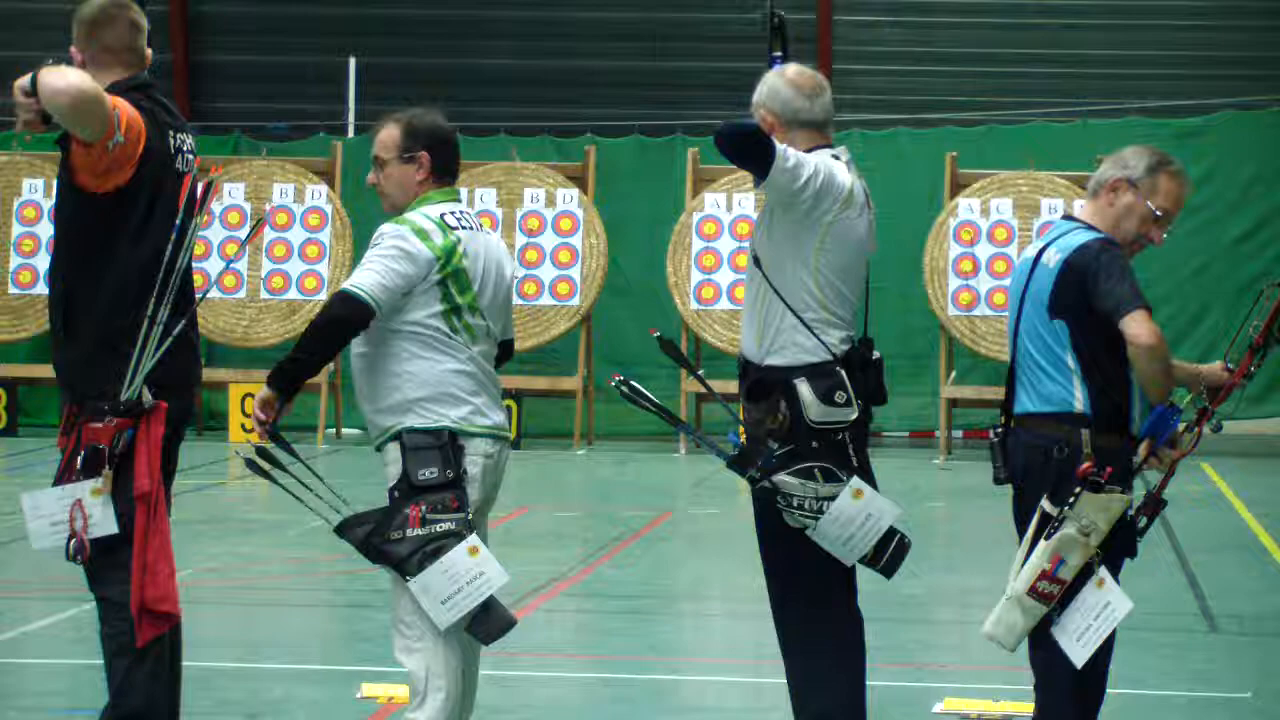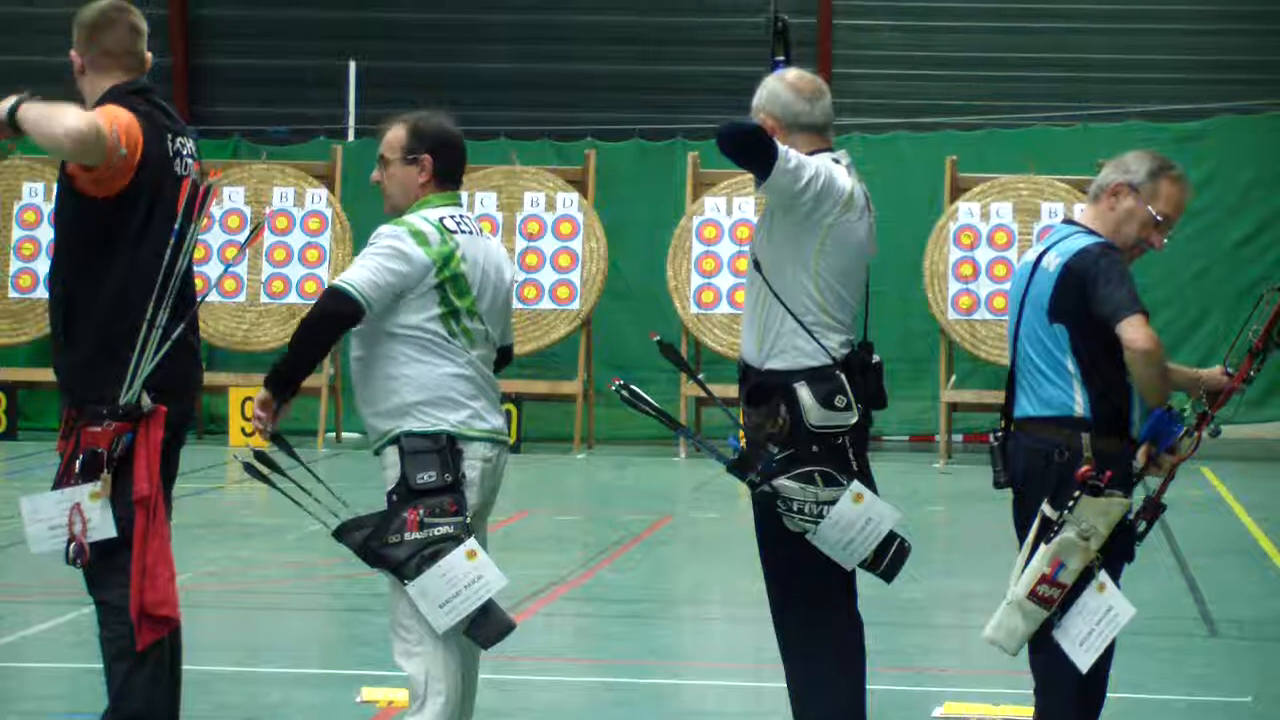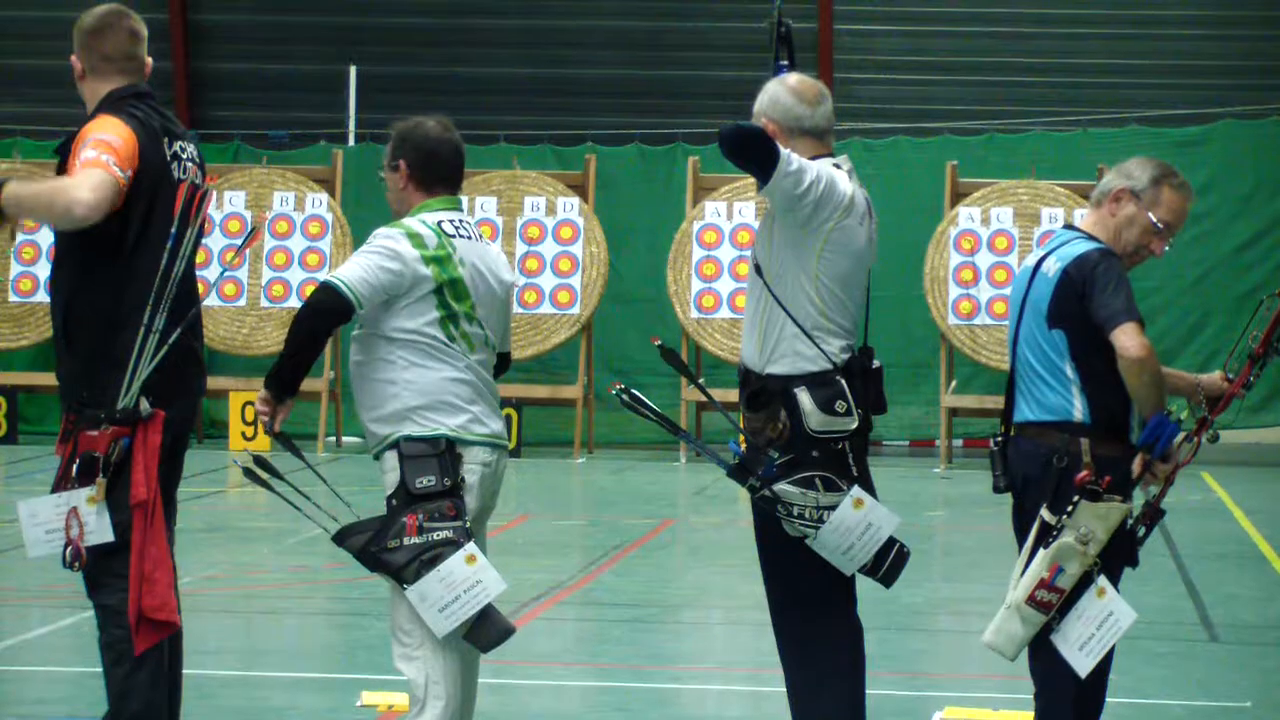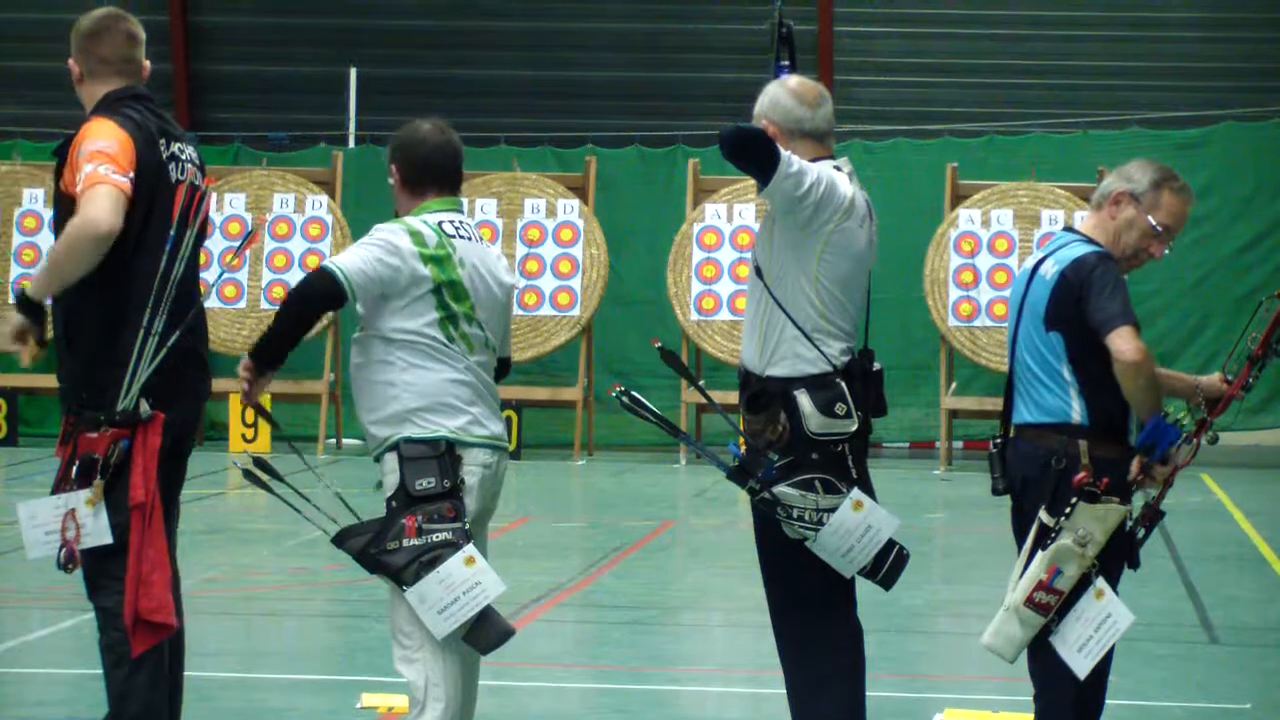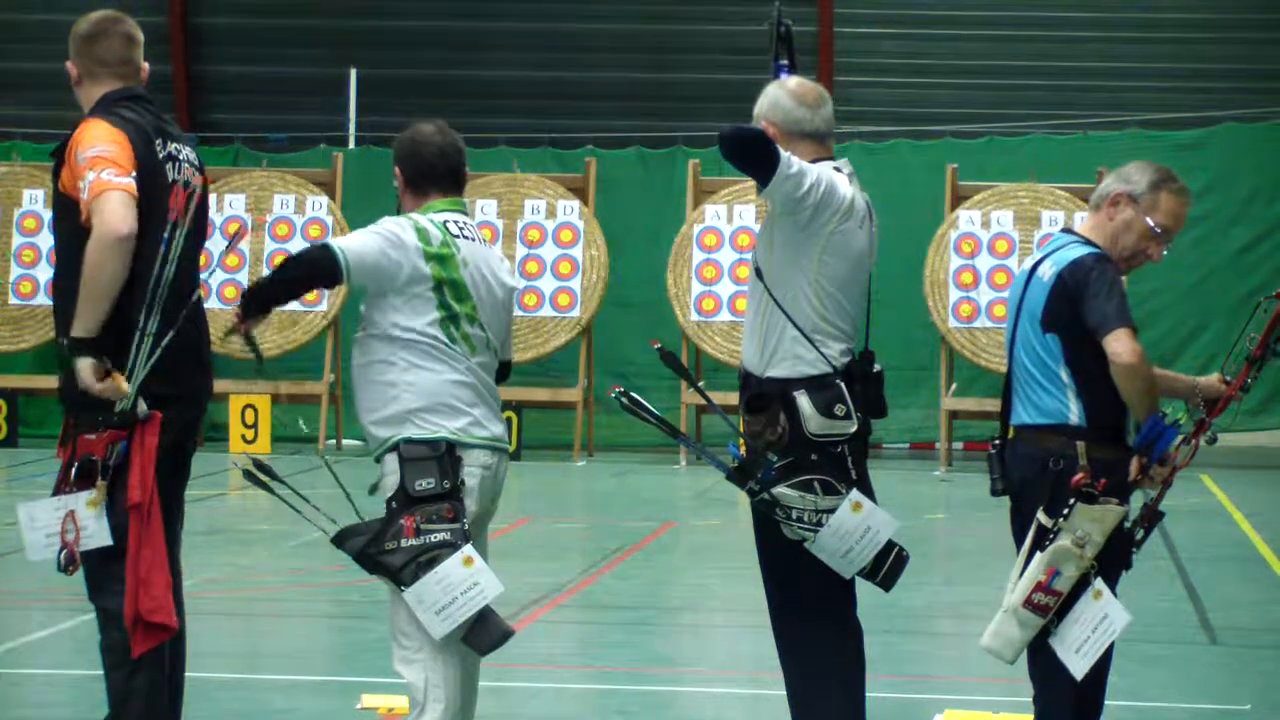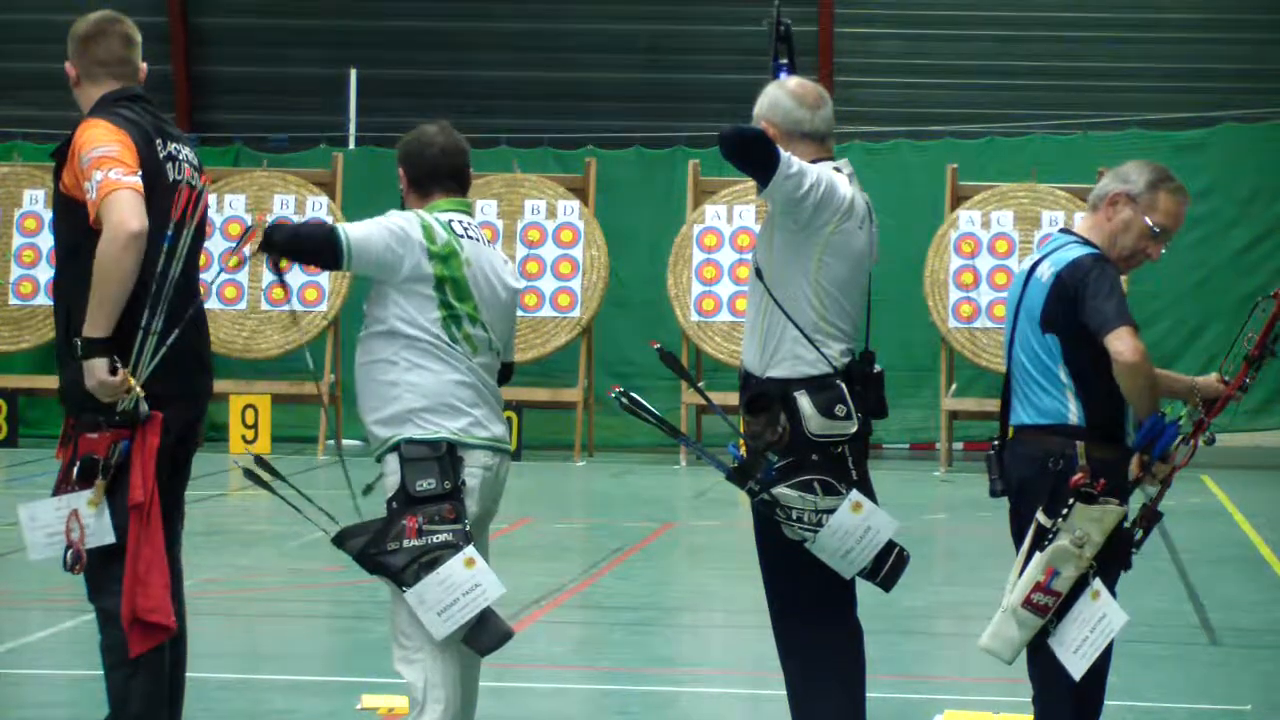
dt=0.2s
person 1, frame 1
left shoulder: (120, 121)
right shoulder: (167, 124)
left elbow: (75, 92)
left wrist: (35, 86)
left hip: (117, 375)
right hip: (157, 369)
left knee: (119, 559)
right knee: (140, 550)
person 1, frame 2
left shoulder: (119, 123)
right shoulder: (170, 129)
left elbow: (73, 129)
left hip: (117, 380)
right hip: (159, 373)
left knee: (118, 563)
right knee: (141, 554)
person 1, frame 3
left shoulder: (112, 130)
right shoulder: (174, 136)
left elbow: (83, 202)
left hip: (119, 385)
right hip: (165, 378)
left knee: (118, 568)
right knee: (145, 559)
person 1, frame 4
left shoulder: (106, 133)
right shoulder: (176, 139)
left elbow: (99, 223)
left hip: (120, 387)
right hip: (172, 379)
left knee: (117, 568)
right knee: (149, 562)
person 1, frame 5
left shoulder: (100, 134)
right shoulder: (174, 142)
left elbow: (115, 230)
left wrist: (81, 341)
left hip: (122, 388)
right hip: (176, 380)
left knee: (121, 572)
right knee: (154, 562)
person 1, frame 6
left shoulder: (101, 135)
right shoulder: (173, 141)
left elbow: (126, 228)
left wrist: (94, 344)
left hip: (123, 387)
right hip: (176, 381)
left knee: (120, 573)
right knee: (154, 564)
person 2, frame 1
left shoulder: (815, 179)
right shoulder: (839, 180)
left elbow: (734, 140)
left wrist: (764, 133)
left hip: (801, 407)
right hip: (812, 398)
left knee: (813, 588)
right knee: (810, 582)
person 2, frame 2
left shoulder: (815, 182)
right shoulder: (840, 183)
left elbow: (736, 139)
left wrist: (766, 134)
left hip: (802, 412)
right hip: (815, 401)
left knee: (813, 592)
right knee: (808, 586)
person 2, frame 3
left shoulder: (814, 187)
right shoulder: (840, 189)
left elbow: (736, 143)
left wrist: (765, 134)
left hip: (802, 415)
right hip: (813, 406)
left knee: (812, 596)
right knee: (809, 591)
person 2, frame 4
left shoulder: (814, 189)
right shoulder: (841, 191)
left elbow: (736, 142)
left wrist: (768, 139)
left hip: (802, 419)
right hip: (816, 407)
left knee: (812, 599)
right knee: (809, 594)
person 2, frame 5
left shoulder: (815, 189)
right shoulder: (843, 192)
left elbow: (738, 143)
left wrist: (769, 141)
left hip: (802, 420)
right hip: (817, 408)
left knee: (812, 601)
right knee: (810, 595)
person 2, frame 6
left shoulder: (816, 191)
right shoulder: (843, 193)
left elbow: (738, 144)
left wrist: (766, 140)
left hip: (803, 421)
right hip: (815, 411)
left knee: (813, 600)
right knee: (810, 596)
person 3, frame 1
left shoulder: (412, 234)
right shoulder: (487, 241)
left elbow: (343, 316)
left wrist: (280, 385)
right hip: (477, 440)
left knee: (425, 610)
person 3, frame 2
left shoulder: (408, 238)
right shoulder: (489, 246)
left elbow: (332, 311)
left wrist: (278, 387)
right hip: (476, 444)
left knee: (423, 614)
person 3, frame 3
left shoulder: (405, 241)
right shoulder: (489, 252)
left elbow: (323, 308)
left wrist: (279, 386)
right hip: (476, 450)
left knee: (425, 622)
person 3, frame 4
left shoulder: (404, 240)
right shoulder: (490, 255)
left elbow: (315, 295)
left wrist: (262, 358)
right hip: (477, 451)
left knee: (425, 624)
person 3, frame 5
left shoulder: (406, 237)
right shoulder: (493, 258)
left elbow: (314, 265)
left wrist: (253, 302)
right hip: (478, 452)
left knee: (424, 626)
person 3, frame 6
left shoulder: (411, 234)
right shoulder: (497, 259)
left elbow: (319, 243)
left wrist: (272, 239)
right hip: (479, 451)
left knee: (424, 623)
person 4, frame 1
left shoulder: (1046, 247)
right shoulder: (1095, 253)
right elbow: (1143, 339)
left wrist: (1196, 375)
right wrist: (1164, 413)
left hip: (1042, 449)
right hip: (1079, 456)
left knee: (1059, 602)
person 4, frame 2
left shoulder: (1046, 252)
right shoulder: (1095, 257)
right elbow: (1139, 344)
left wrist: (1196, 379)
left hip: (1042, 452)
right hip: (1079, 460)
left knee: (1058, 606)
person 4, frame 3
left shoulder: (1049, 256)
right shoulder: (1094, 263)
right elbow: (1133, 352)
left wrist: (1195, 386)
left hip: (1042, 458)
right hip: (1078, 465)
left knee: (1058, 611)
person 4, frame 4
left shoulder: (1049, 258)
right shoulder: (1092, 266)
right elbow: (1129, 356)
left wrist: (1194, 388)
left hip: (1042, 459)
right hip: (1076, 467)
left knee: (1057, 614)
person 4, frame 5
left shoulder: (1049, 259)
right shoulder: (1089, 268)
right elbow: (1125, 358)
left wrist: (1194, 387)
left hip: (1042, 461)
right hip: (1075, 469)
left knee: (1056, 613)
person 4, frame 6
left shoulder: (1049, 259)
right shoulder: (1088, 268)
right elbow: (1129, 354)
left wrist: (1193, 387)
left hip: (1043, 462)
right hip: (1074, 469)
left knee: (1057, 613)
